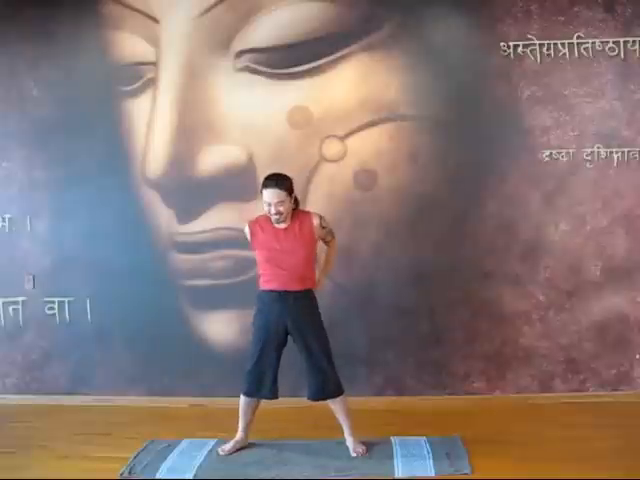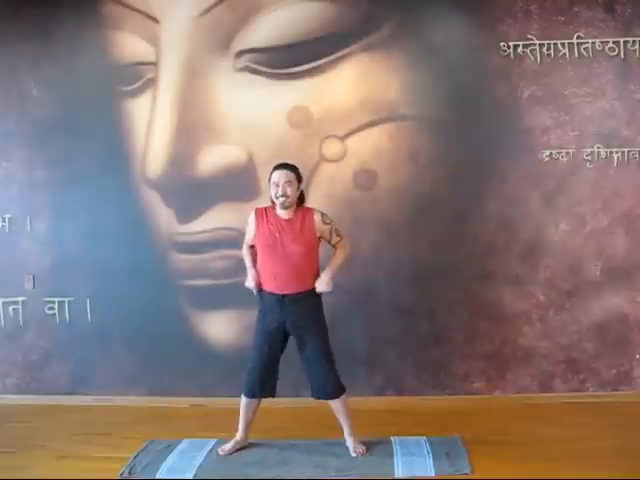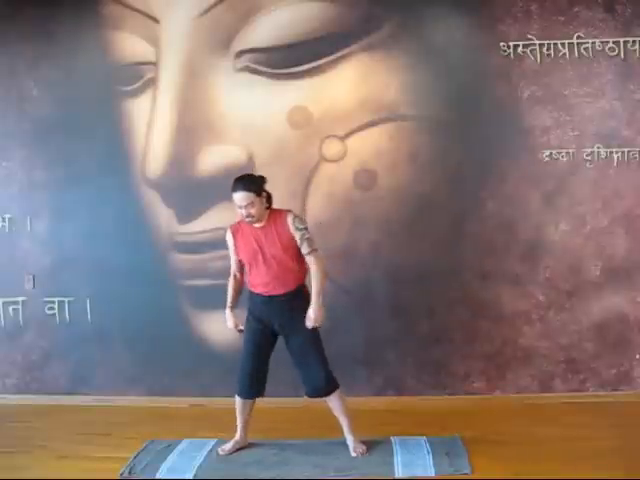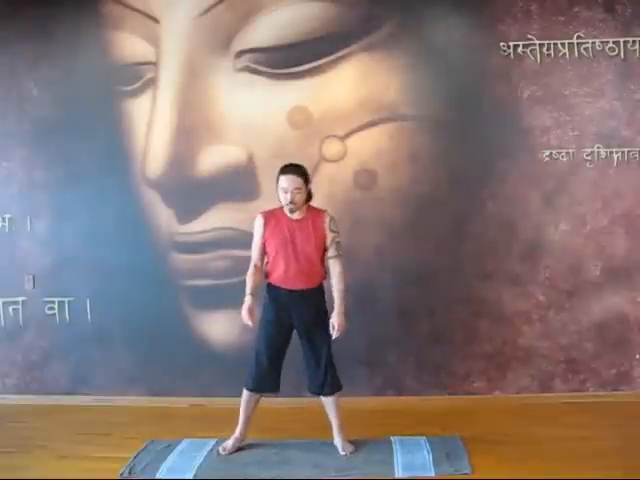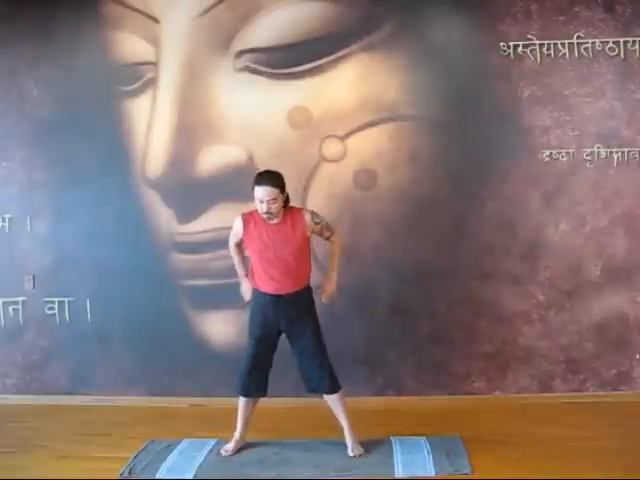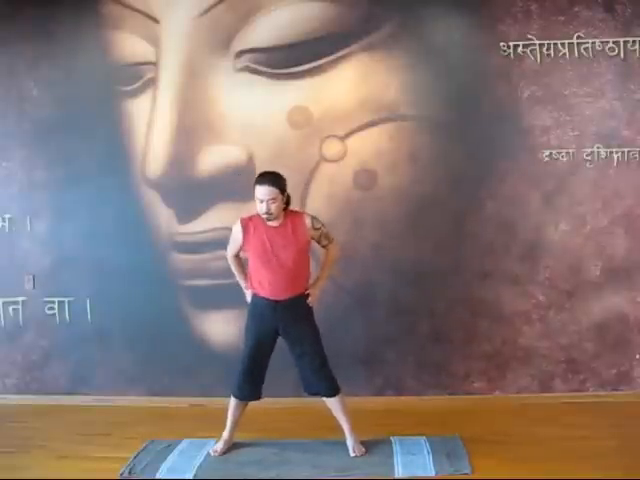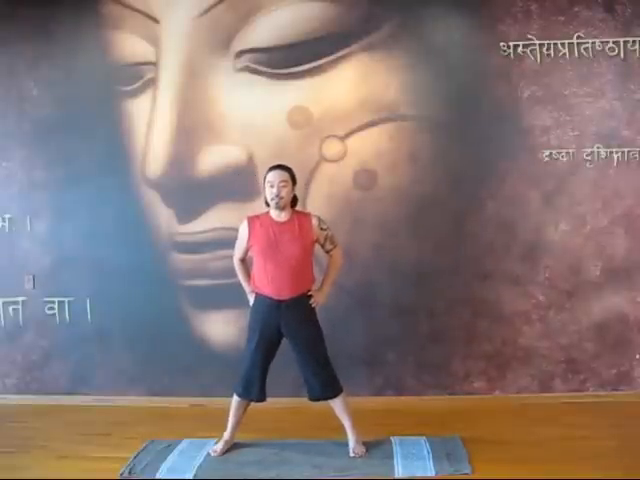
dt=0.7s
person 1, frame 1
left shoulder: (313, 221)
right shoulder: (253, 228)
left elbow: (332, 242)
left wrist: (321, 274)
left hip: (304, 304)
right hip: (270, 305)
left knee: (324, 371)
right knee: (257, 372)
left ankle: (349, 435)
right ankle: (241, 435)
person 1, frame 2
left shoulder: (315, 219)
right shoulder: (258, 217)
left elbow: (343, 246)
right elbow: (247, 246)
left wrist: (328, 274)
right wrist: (250, 271)
left hip: (306, 305)
right hip: (270, 306)
left knee: (325, 374)
right knee: (257, 373)
left ankle: (349, 435)
right ankle: (241, 436)
person 1, frame 3
left shoulder: (290, 221)
right shoulder: (234, 232)
left elbow: (314, 262)
right elbow: (236, 274)
left wrist: (316, 303)
right wrist: (229, 309)
left hip: (294, 304)
right hip: (259, 308)
left knee: (317, 370)
right knee: (248, 373)
left ankle: (349, 433)
right ankle: (240, 436)
person 1, frame 4
left shoulder: (324, 220)
right shoulder: (265, 220)
left elbow: (335, 266)
right elbow: (257, 264)
left wrist: (339, 309)
right wrist: (249, 298)
left hip: (312, 300)
right hip: (277, 300)
left knee: (323, 367)
right knee: (262, 366)
left ankle: (338, 434)
right ankle: (240, 433)
person 1, frame 5
left shoulder: (305, 218)
right shoulder: (243, 222)
left elbow: (334, 237)
right elbow: (233, 245)
left wrist: (331, 278)
right wrist: (244, 279)
left hip: (299, 302)
right hip: (264, 304)
left knee: (320, 368)
right knee: (252, 370)
left ankle: (349, 433)
right ankle: (239, 435)
person 1, frame 6
left shoulder: (305, 222)
right shoulder: (243, 227)
left elbow: (332, 247)
right elbow: (231, 256)
left wrist: (318, 285)
right wrist: (246, 288)
left hip: (297, 307)
right hip: (261, 308)
left knee: (319, 370)
right knee: (247, 372)
left ankle: (350, 434)
right ankle: (227, 435)
person 1, frame 7
left shoulder: (311, 223)
right shoulder: (250, 225)
left elbow: (336, 253)
right elbow: (238, 259)
left wrist: (323, 290)
right wrist: (250, 292)
left hip: (300, 308)
right hip: (264, 308)
left knee: (321, 372)
right knee: (251, 373)
left ankle: (352, 434)
right ankle: (228, 436)
